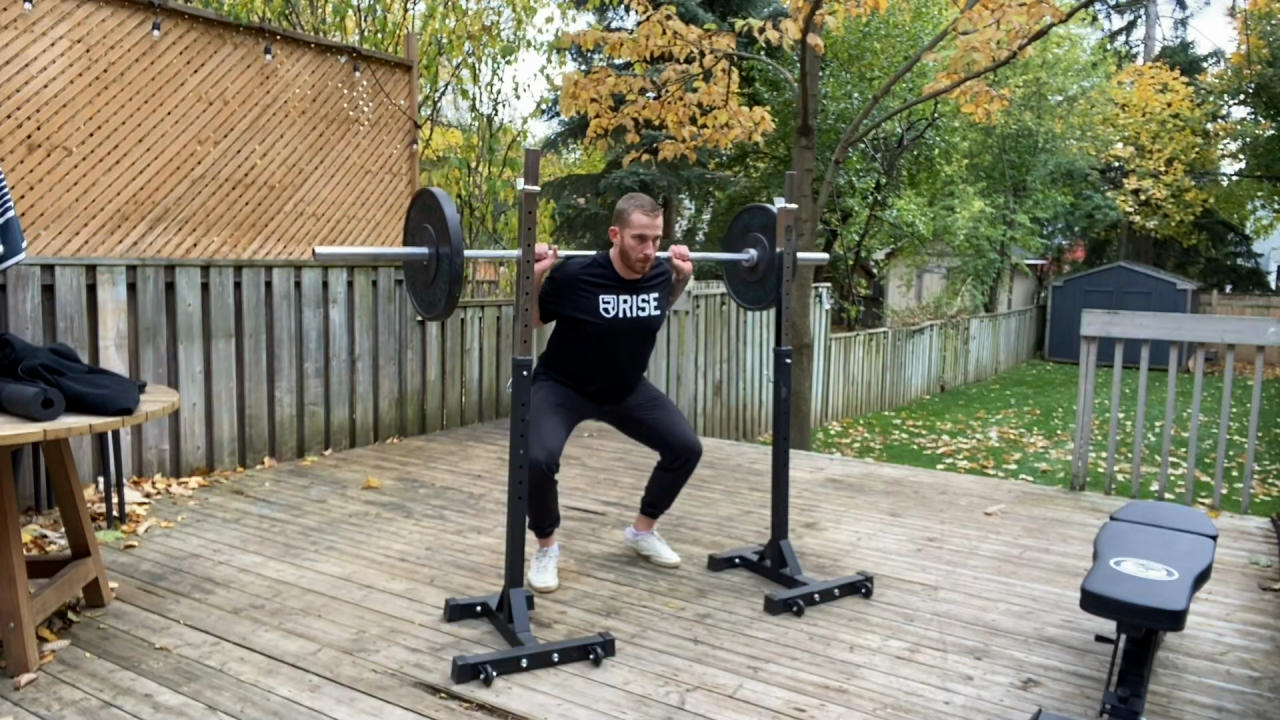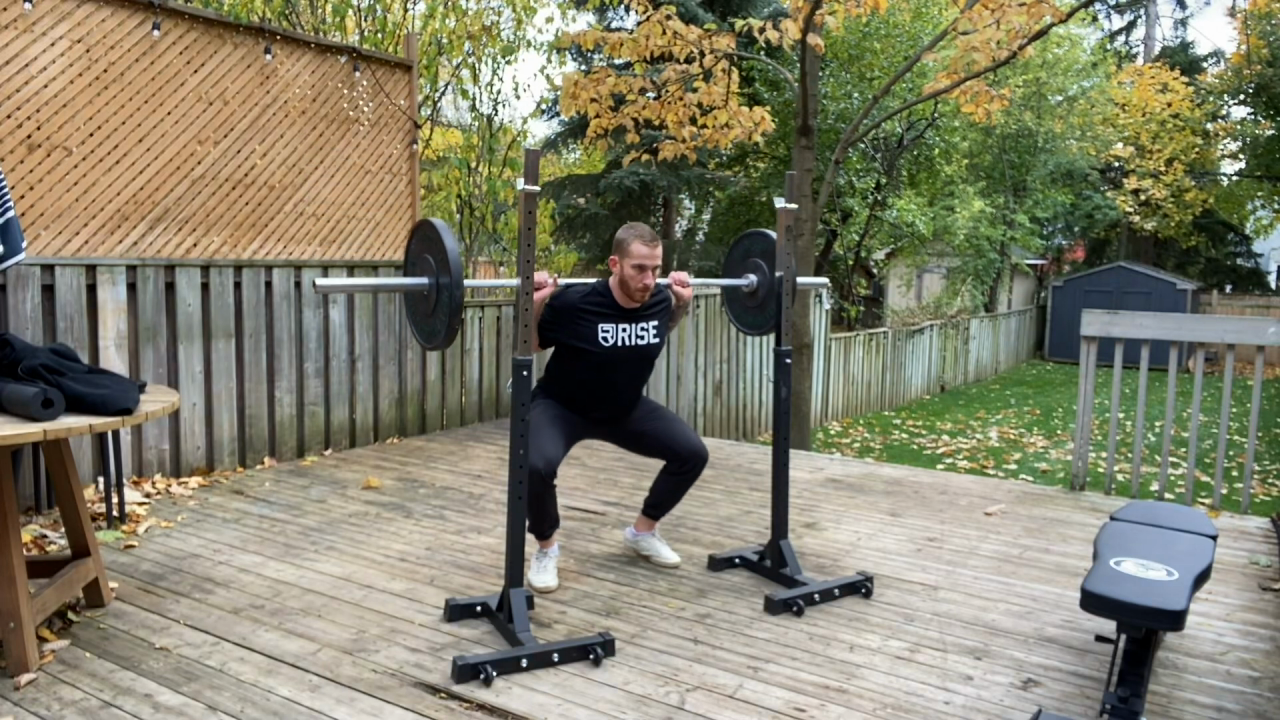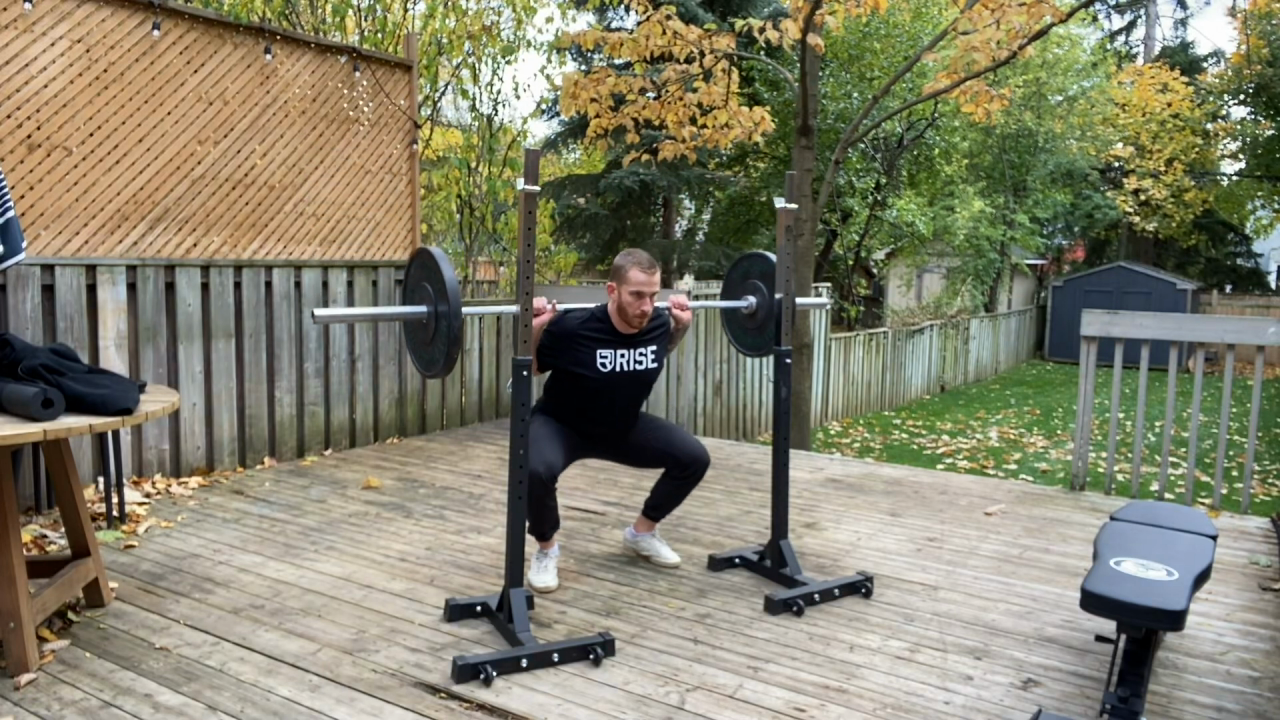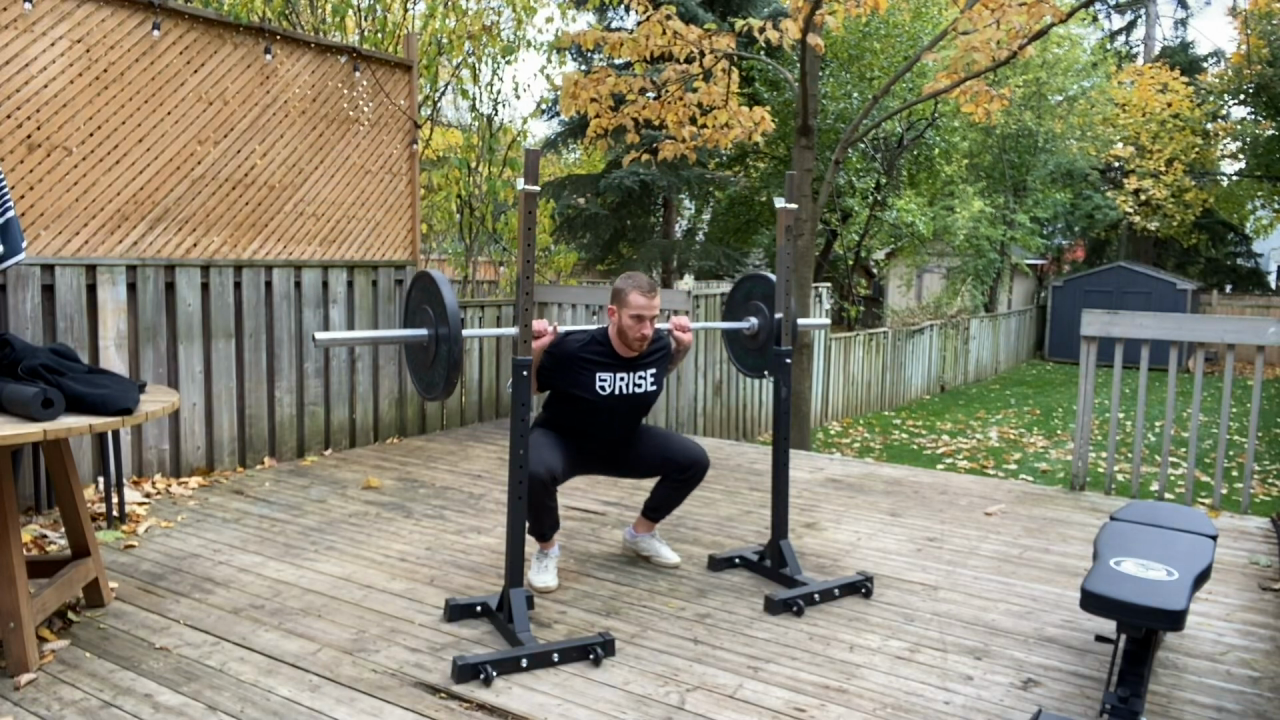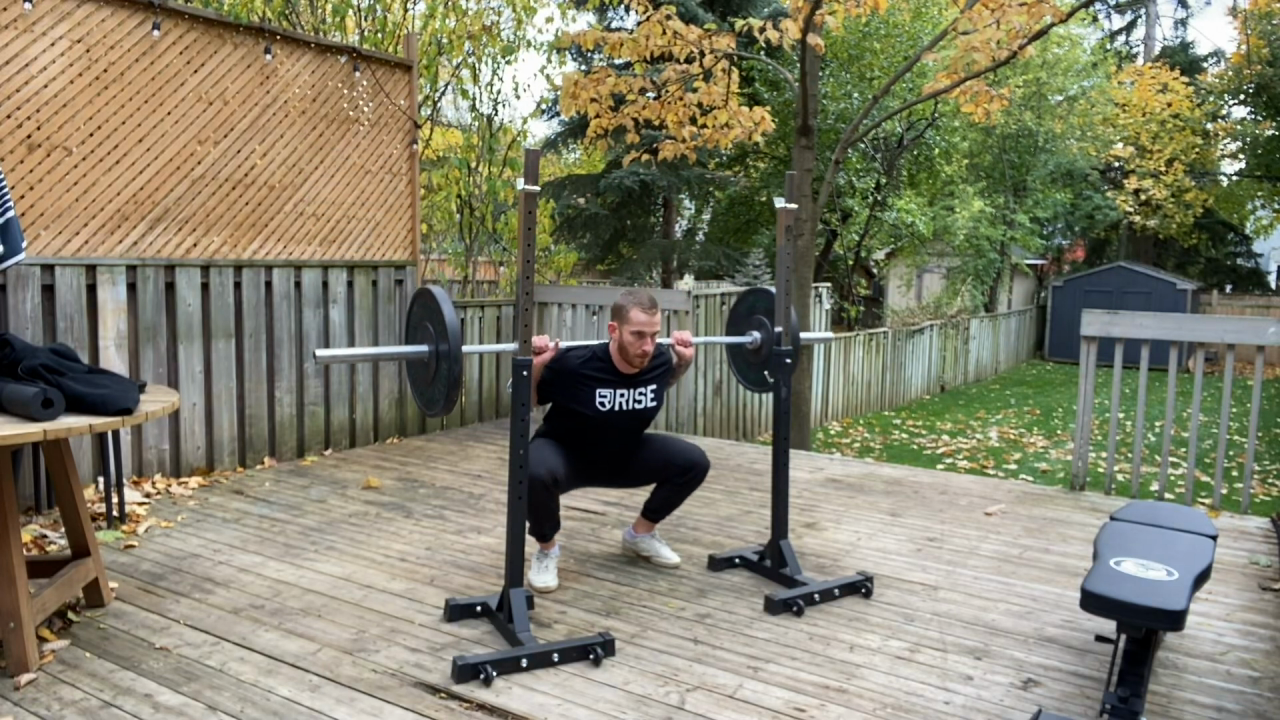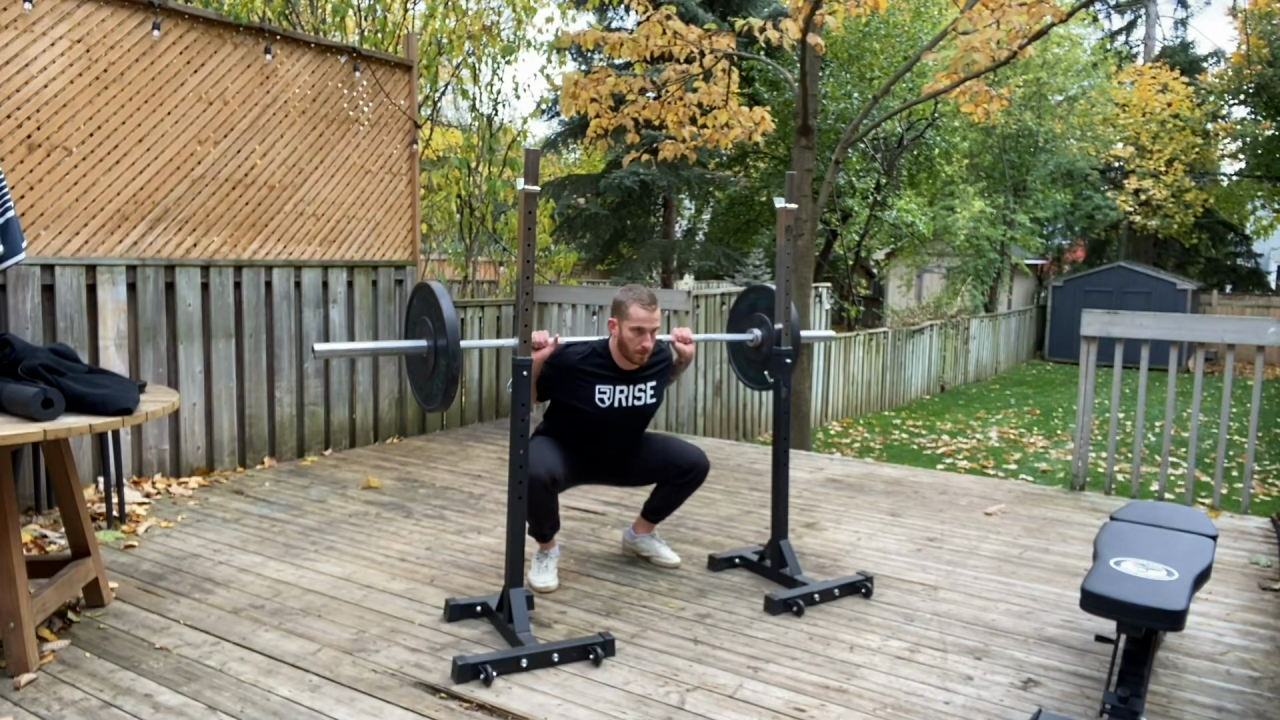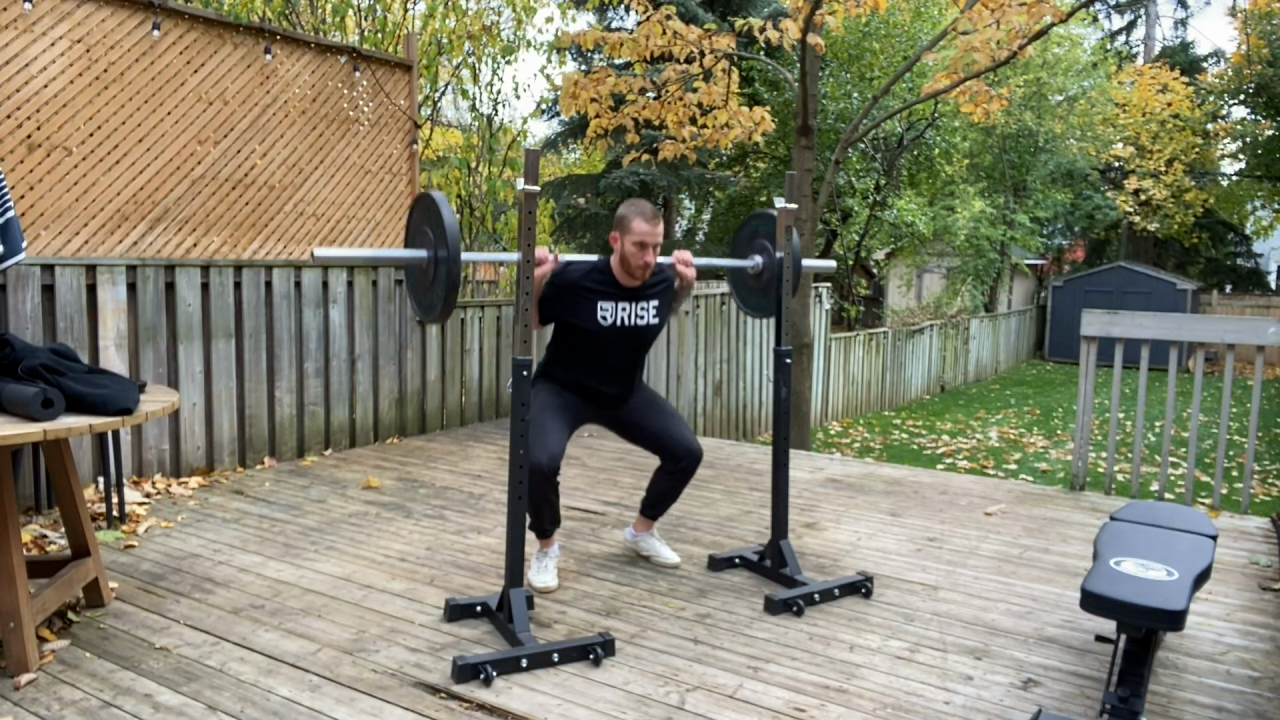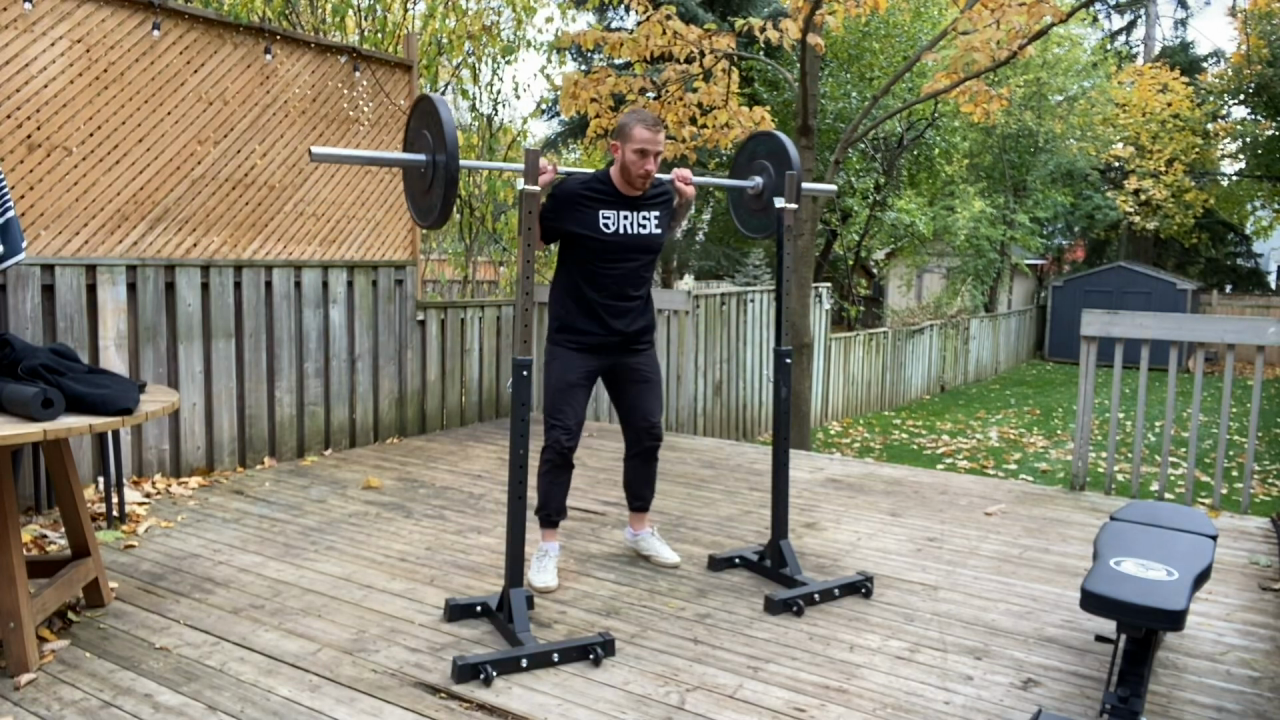
dt=0.4s
person 1, frame 1
left shoulder: (660, 273)
right shoulder: (576, 275)
right elbow: (529, 319)
left wrist: (682, 277)
right wrist: (534, 276)
left hip: (627, 387)
right hip: (563, 385)
left knee: (686, 447)
right knee: (539, 458)
left ankle: (642, 530)
right ankle: (546, 548)
person 1, frame 2
left shoulder: (658, 301)
right shoulder: (574, 303)
right elbow: (528, 345)
left wrist: (683, 302)
right wrist: (535, 303)
left hip: (626, 407)
right hip: (562, 406)
left knee: (692, 452)
right knee: (537, 465)
left ankle: (642, 531)
right ankle: (546, 548)
person 1, frame 3
left shoulder: (658, 324)
right shoulder: (573, 328)
right elbow: (527, 369)
left wrist: (681, 324)
right wrist: (534, 330)
left hip: (623, 425)
right hip: (561, 424)
left knee: (694, 457)
right knee: (537, 470)
left ankle: (642, 532)
right ankle: (546, 549)
person 1, frame 4
left shoulder: (658, 345)
right shoulder: (574, 350)
left wrist: (682, 346)
right wrist: (534, 351)
left hip: (623, 442)
right hip: (562, 439)
left knee: (693, 460)
right knee: (537, 471)
left ankle: (641, 532)
right ankle: (546, 549)
person 1, frame 5
left shoulder: (658, 360)
right shoulder: (574, 365)
left wrist: (684, 360)
right wrist: (535, 366)
left hip: (624, 455)
right hip: (564, 453)
left knee: (693, 462)
right knee: (538, 472)
left ankle: (640, 533)
right ankle: (546, 550)
person 1, frame 6
left shoulder: (658, 358)
right shoulder: (573, 362)
left wrist: (684, 356)
right wrist: (535, 363)
left hip: (624, 454)
right hip: (564, 450)
left knee: (693, 463)
right knee: (537, 473)
left ankle: (640, 533)
right ankle: (546, 550)
person 1, frame 7
left shoulder: (662, 280)
right shoulder: (575, 279)
left wrist: (686, 282)
right wrist: (537, 279)
left hip: (625, 390)
right hip: (562, 388)
left knee: (686, 451)
right knee: (541, 462)
left ankle: (642, 531)
right ankle: (546, 548)
person 1, frame 8
left shoulder: (661, 196)
right shoulder: (575, 193)
right elbow: (528, 242)
left wrist: (685, 200)
right wrist: (534, 193)
left hip: (635, 342)
right hip: (575, 341)
left knee: (646, 437)
right knee: (561, 442)
left ankle: (640, 530)
right ankle: (548, 546)
